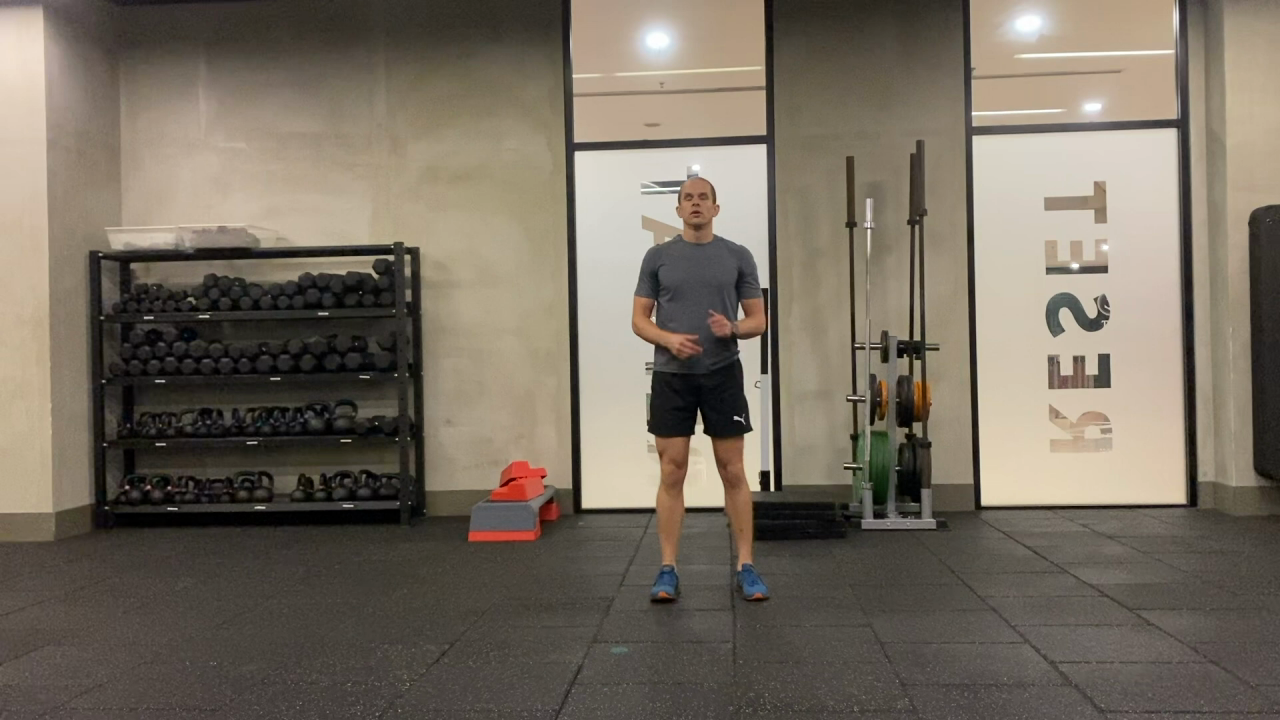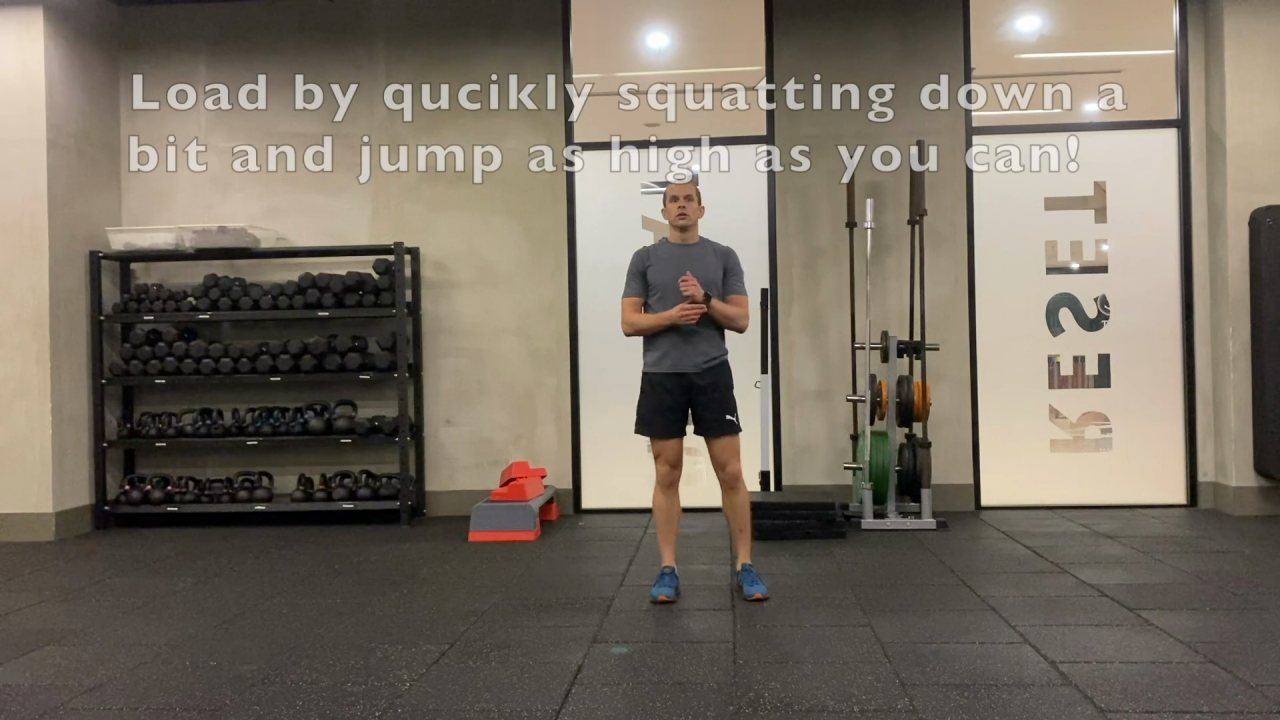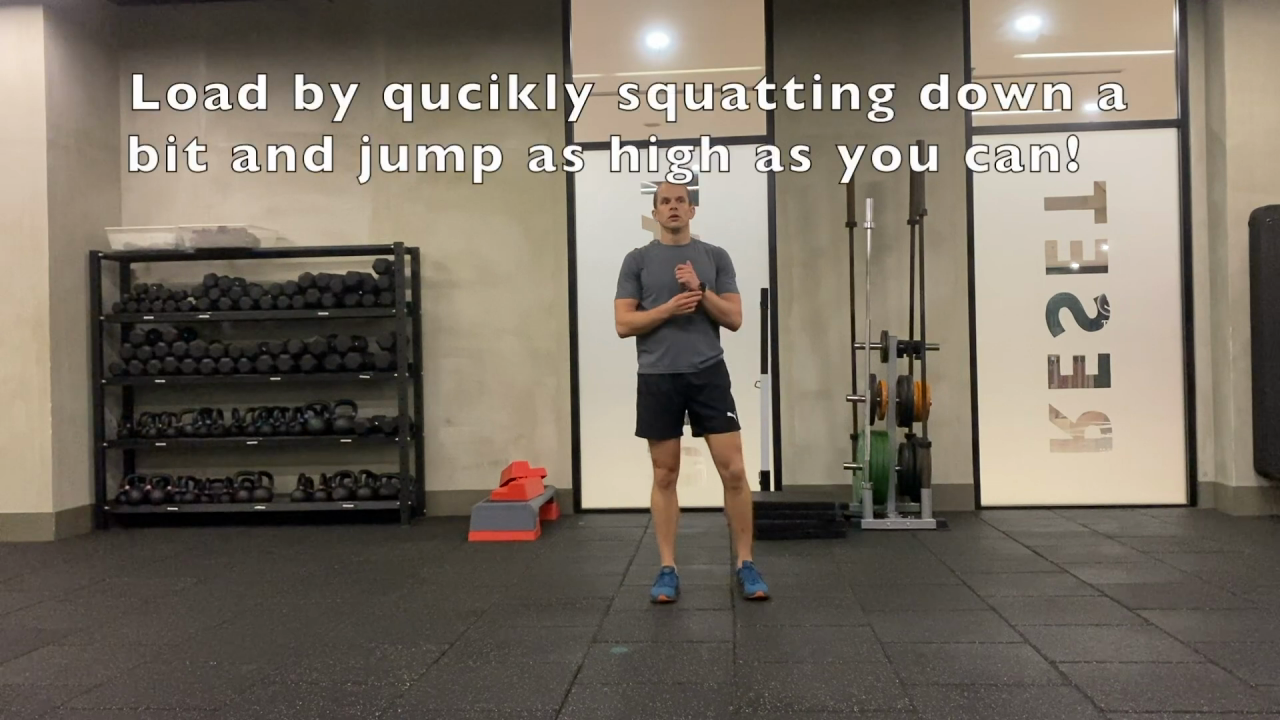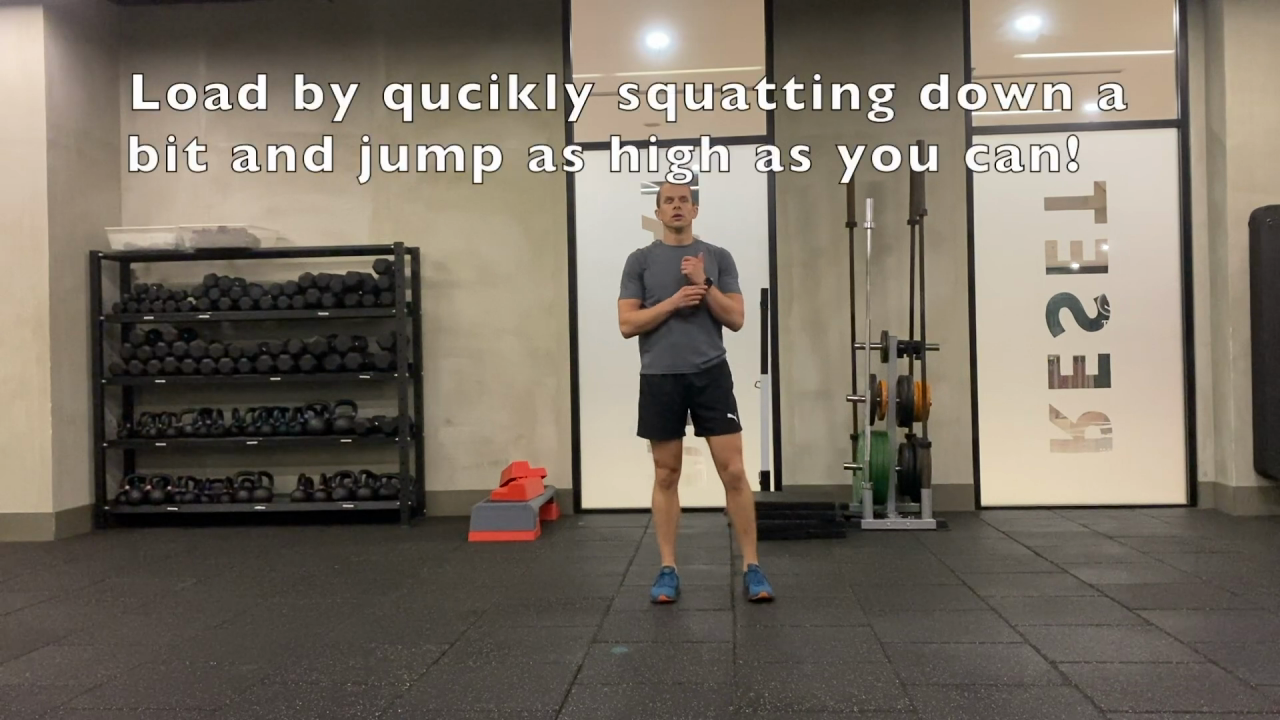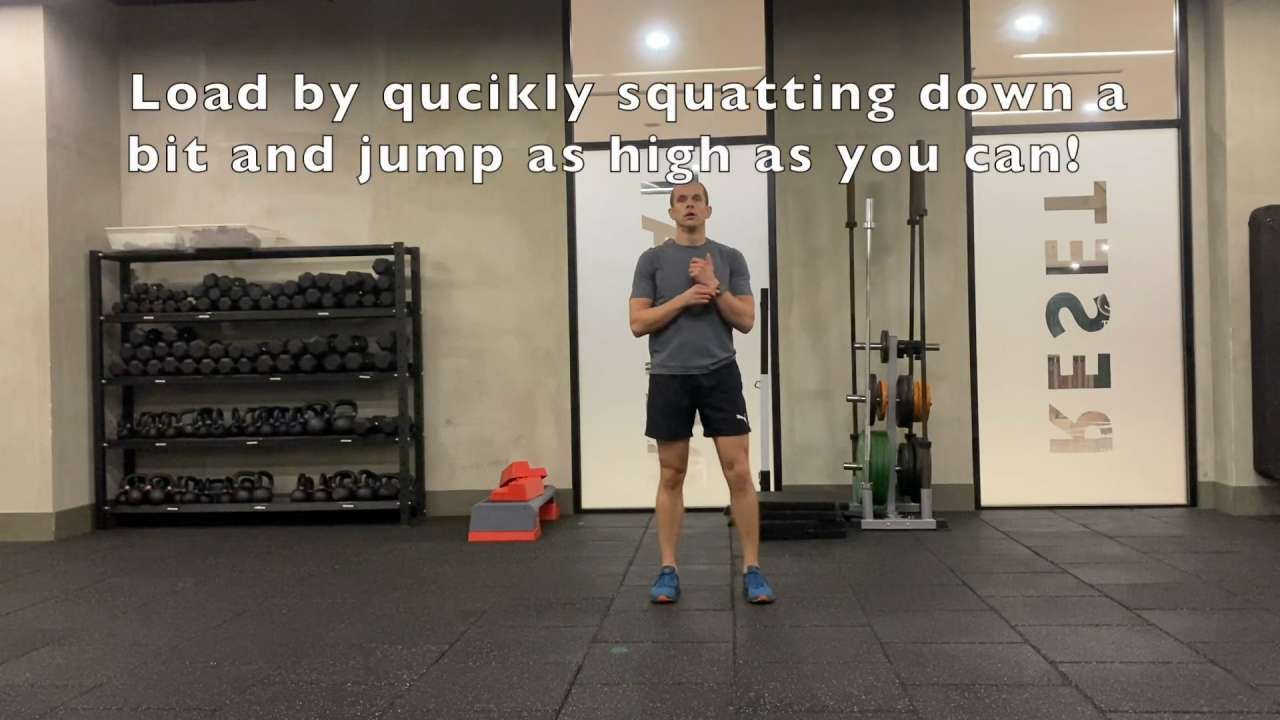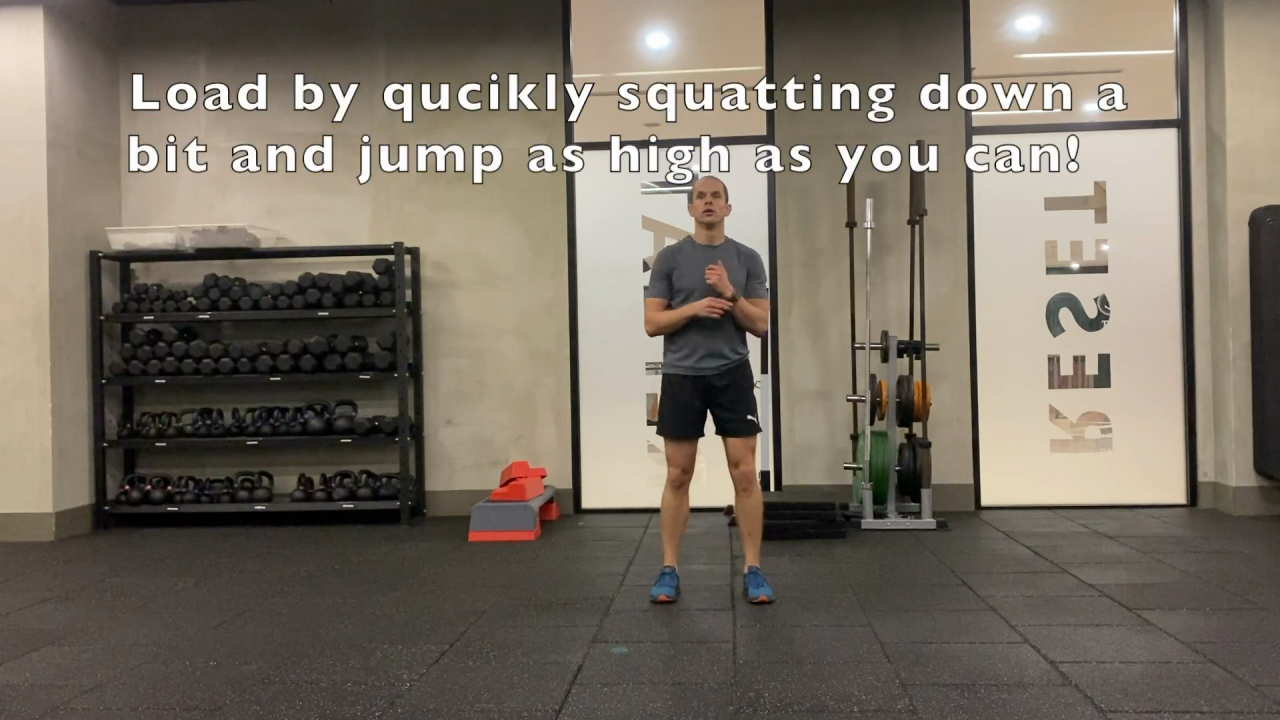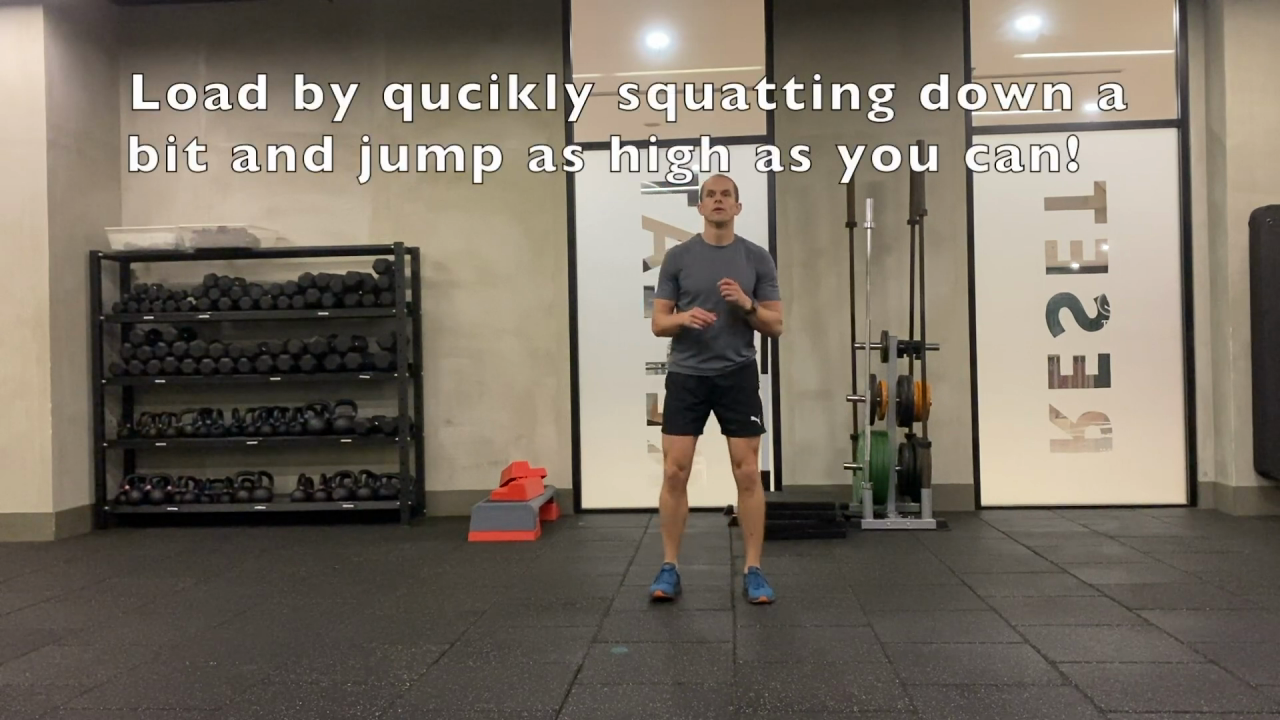
dt=0.2s
person 1, frame 1
left shoulder: (738, 256)
right shoulder: (658, 257)
left elbow: (759, 320)
right elbow: (639, 321)
left wrist: (731, 329)
right wrist: (668, 339)
left hip: (723, 374)
right hip: (672, 376)
left knee: (733, 473)
right knee: (672, 474)
left ankle: (745, 566)
right ankle: (668, 568)
person 1, frame 2
left shoulder: (723, 257)
right shoulder: (645, 258)
left elbow: (741, 320)
right elbow: (629, 322)
left wrist: (704, 300)
right wrist: (671, 315)
left hip: (712, 374)
right hip: (662, 377)
left knee: (730, 473)
right knee: (667, 475)
left ankle: (744, 565)
right ankle: (668, 569)
person 1, frame 3
left shoulder: (715, 257)
right shoulder: (637, 260)
left elbow: (734, 318)
right elbow: (624, 324)
left wrist: (698, 289)
right wrist: (669, 306)
left hip: (708, 374)
right hip: (658, 378)
left knee: (733, 471)
right knee: (664, 476)
left ankle: (745, 564)
right ankle: (668, 569)
person 1, frame 4
left shoulder: (718, 257)
right shoulder: (640, 261)
left elbow: (735, 318)
right elbow: (627, 324)
left wrist: (704, 285)
right wrist: (674, 300)
left hip: (710, 374)
right hip: (660, 378)
left knee: (733, 472)
right knee: (666, 476)
left ankle: (751, 567)
right ankle: (668, 569)
person 1, frame 5
left shoulder: (730, 259)
right shoulder: (652, 260)
left elbow: (746, 320)
right elbow: (638, 323)
left wrist: (714, 286)
right wrist: (683, 297)
left hip: (720, 375)
right hip: (670, 378)
left knee: (739, 474)
right knee: (671, 477)
left ankle: (751, 569)
right ankle: (668, 569)
person 1, frame 6
left shoulder: (748, 258)
right shoulder: (669, 258)
left elbow: (761, 324)
right elbow: (652, 323)
left wrist: (730, 293)
right wrist: (692, 308)
left hip: (733, 376)
right hip: (682, 377)
left knee: (745, 474)
right knee: (678, 477)
left ankle: (752, 569)
right ankle: (669, 569)
person 1, frame 7
left shoulder: (757, 258)
right shoulder: (677, 257)
left elbow: (775, 326)
right elbow: (659, 324)
left wrist: (747, 304)
right wrist: (681, 320)
left hip: (738, 376)
right hip: (686, 376)
left knee: (747, 475)
right knee: (675, 474)
left ankle: (753, 570)
right ankle: (669, 568)
